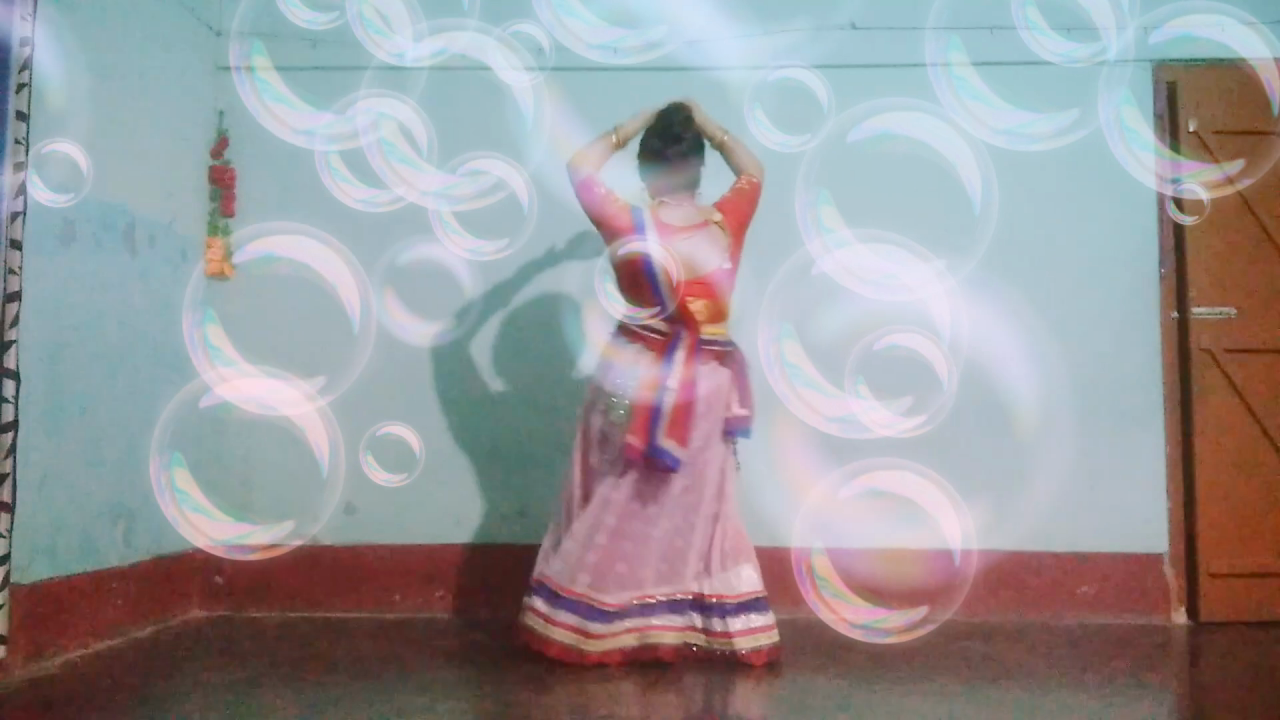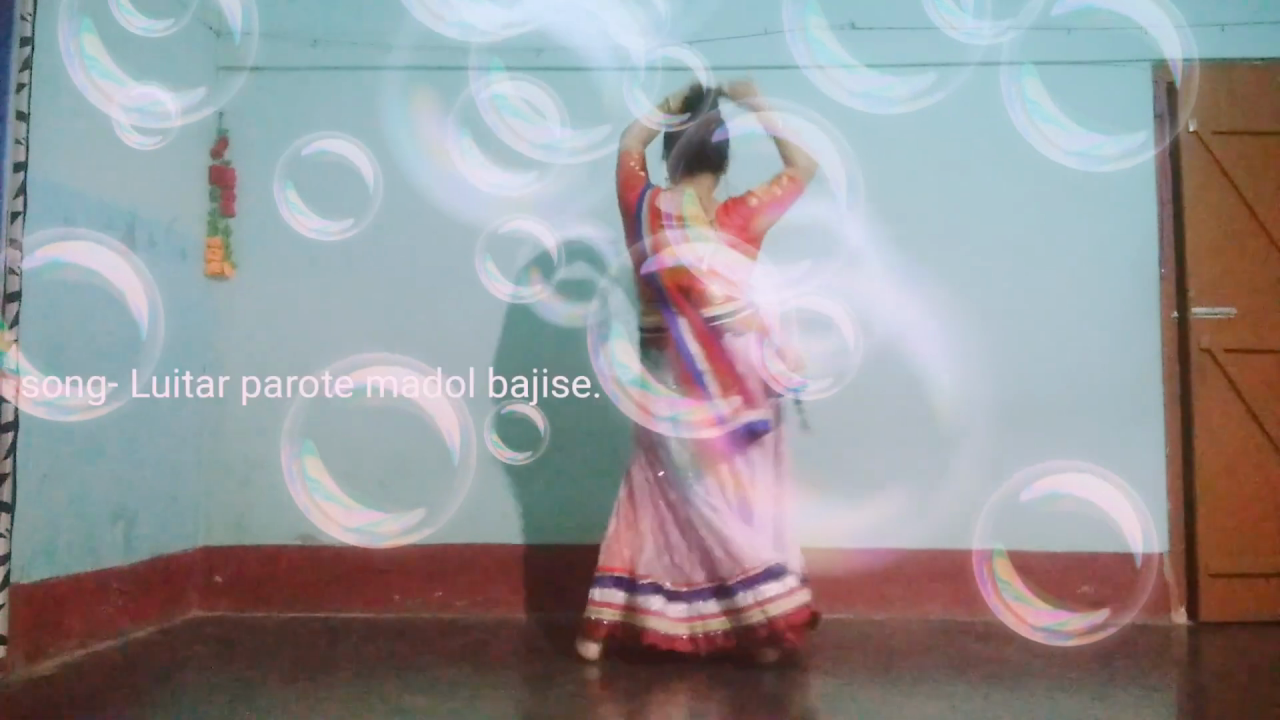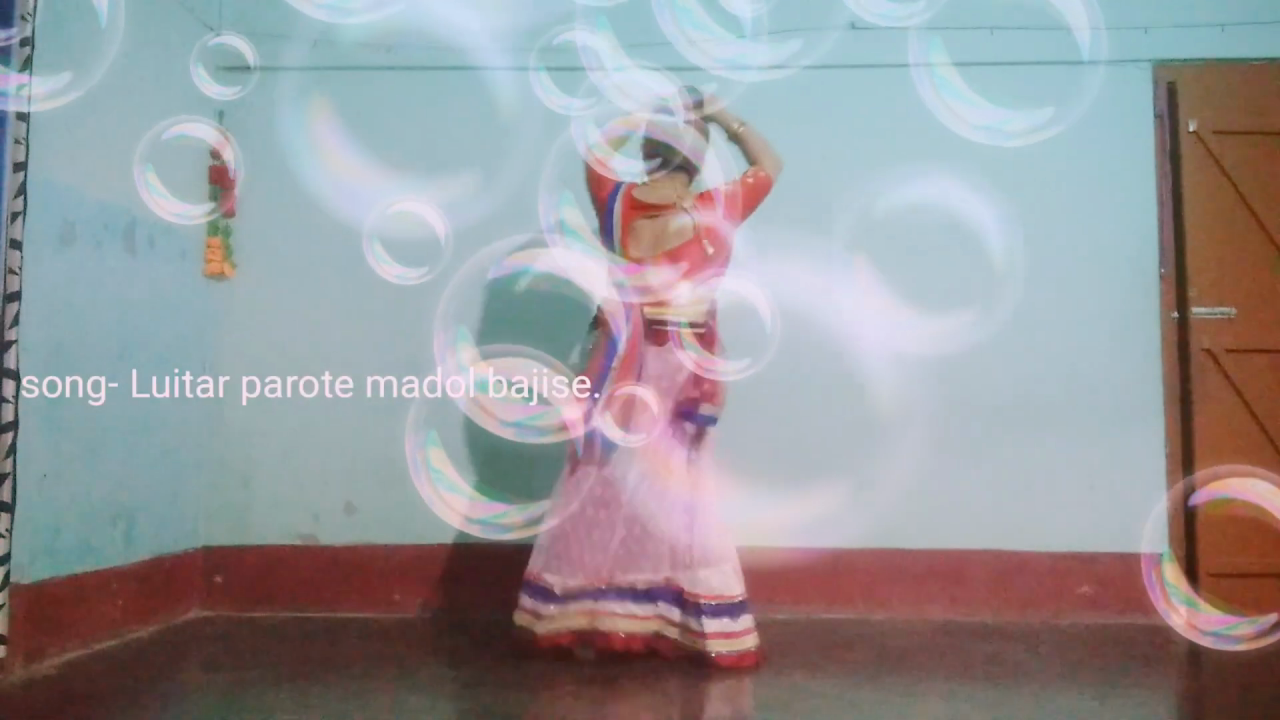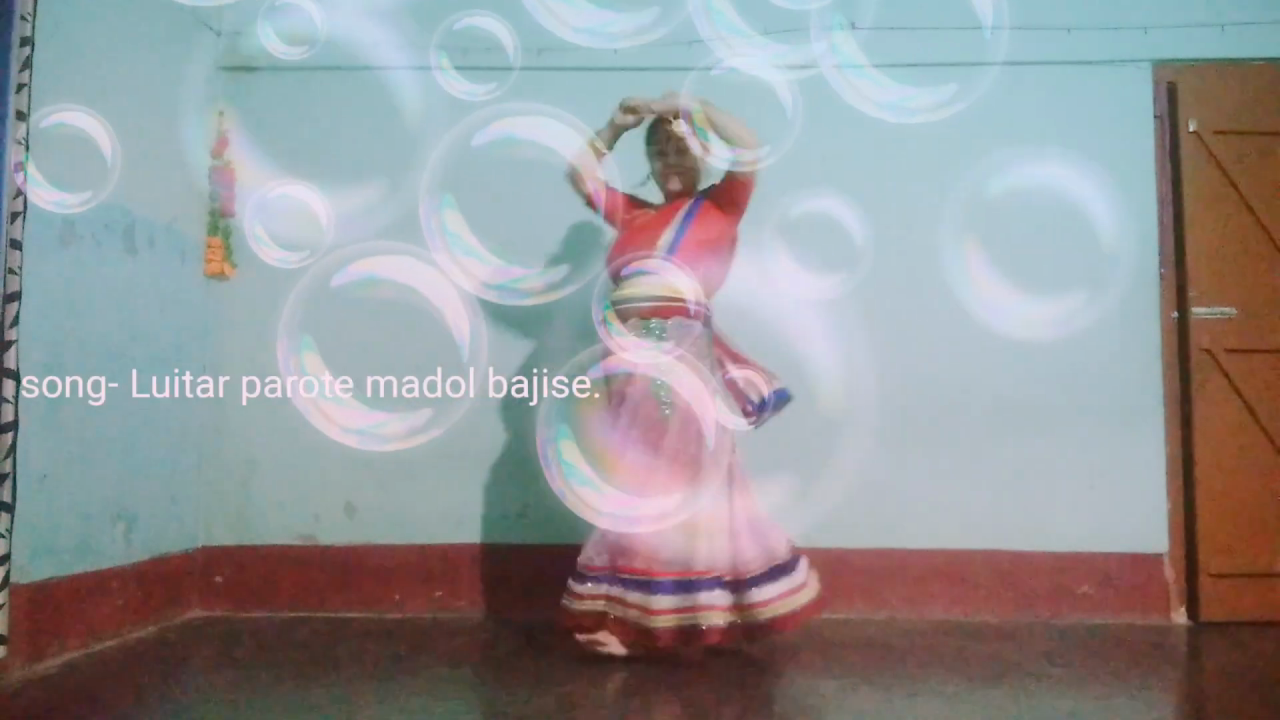
dt=0.7s
person 1, frame 1
left shoulder: (630, 228)
right shoulder: (726, 223)
left elbow: (577, 166)
right elbow: (754, 170)
left wrist: (633, 127)
right wrist: (706, 126)
left hip: (632, 380)
right hip: (702, 388)
left knee: (608, 508)
right knee: (701, 509)
left ankle: (580, 629)
right ankle: (745, 635)
person 1, frame 2
left shoulder: (640, 205)
right shoulder: (738, 219)
left elbow: (628, 148)
right elbow: (804, 166)
left wrist: (671, 107)
right wrist: (756, 107)
left hip: (668, 375)
right hip: (738, 371)
left knee: (653, 498)
right knee: (749, 498)
left ankle: (603, 629)
right ankle: (763, 624)
person 1, frame 3
left shoulder: (615, 200)
right shoulder: (717, 211)
left elbow: (596, 151)
right elbow: (769, 163)
left wrist: (657, 117)
right wrist: (723, 117)
left hip: (617, 365)
right hip: (680, 372)
left knee: (600, 491)
right knee: (682, 496)
left ankle: (586, 624)
right ankle: (714, 634)
person 1, frame 4
left shoulder: (720, 205)
right shoulder: (633, 214)
left elbow: (749, 145)
right elbow: (579, 172)
left wrist: (683, 107)
right wrist: (616, 127)
left hip: (677, 355)
left knee: (665, 488)
right knee: (686, 488)
left ankle: (638, 624)
